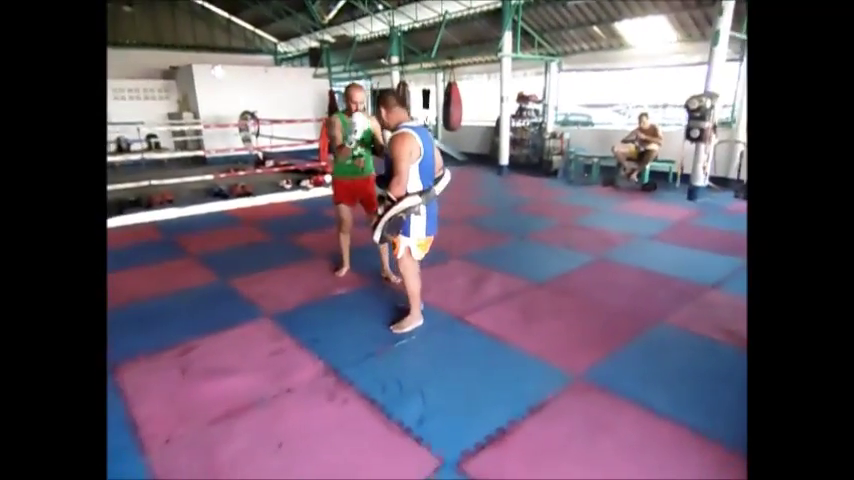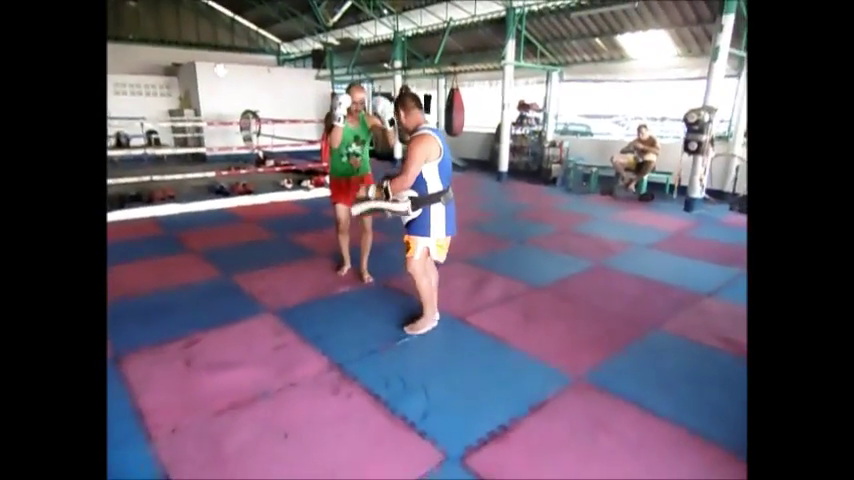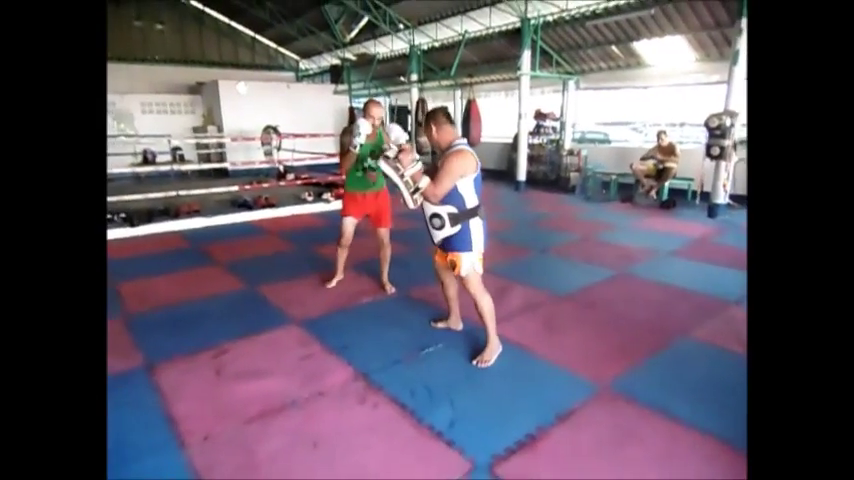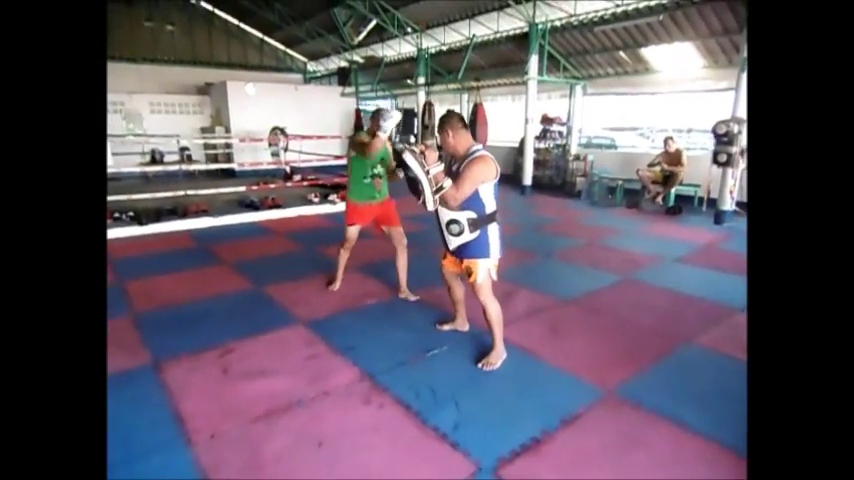
dt=0.3s
person 1, frame 1
left shoulder: (401, 138)
right shoulder: (420, 131)
left elbow: (399, 185)
right elbow: (438, 166)
left hip: (413, 212)
right hip: (422, 207)
left knee: (405, 265)
right knee: (409, 261)
left ankle: (415, 315)
right ankle: (417, 300)
person 1, frame 2
left shoulder: (421, 140)
right shoulder: (432, 135)
left elbow: (404, 182)
left wrist: (374, 191)
left hip: (430, 214)
right hip: (433, 210)
left knee: (415, 266)
right knee: (426, 263)
left ankle: (428, 316)
right ankle: (432, 311)
person 1, frame 3
left shoulder: (459, 156)
right shoulder: (449, 153)
left elbow: (434, 194)
right elbow: (433, 186)
left wrist: (410, 168)
right wrist: (410, 167)
left hip: (465, 231)
right hip: (448, 230)
left knee: (473, 287)
right knee: (444, 273)
left ankle: (493, 342)
right ankle: (454, 319)
person 1, frame 4
left shoulder: (480, 162)
right shoulder: (456, 159)
left elbow: (453, 199)
right elbow: (443, 194)
left wrist: (433, 167)
right wrist: (429, 167)
left hip: (480, 239)
left knee: (484, 294)
right knee: (450, 274)
left ankle: (499, 347)
right ankle: (460, 321)
person 2, frame 1
left shoulder: (371, 121)
right shoulder: (336, 122)
left elbow: (382, 150)
right elbow: (339, 156)
left wrist: (385, 148)
right wrist: (352, 138)
left hip: (367, 178)
right hip: (343, 181)
right knee: (345, 225)
left ankle: (386, 269)
right ankle: (345, 263)
person 2, frame 2
left shoulder: (369, 119)
right shoulder: (333, 117)
left elbow: (392, 142)
right elbow: (333, 145)
left wrist: (387, 122)
right wrist: (338, 118)
left hip: (363, 178)
right hip: (340, 180)
left knee: (368, 225)
right knee: (342, 226)
left ankle: (364, 266)
right ankle: (346, 262)
person 2, frame 3
left shoulder: (383, 134)
right shoulder: (349, 133)
right elbow: (345, 165)
right wrist: (356, 142)
left hip: (378, 194)
right hip: (354, 195)
left knee: (385, 241)
right knee: (345, 240)
left ankle: (385, 278)
right ankle: (339, 273)
person 2, frame 4
left shoulder: (386, 145)
right shoulder: (358, 139)
left elbow: (391, 173)
right elbow: (368, 152)
right wrist: (382, 131)
left hip: (382, 202)
right hip: (358, 204)
left knee: (401, 242)
right knee: (348, 243)
left ankle: (403, 288)
right ankle: (338, 278)
